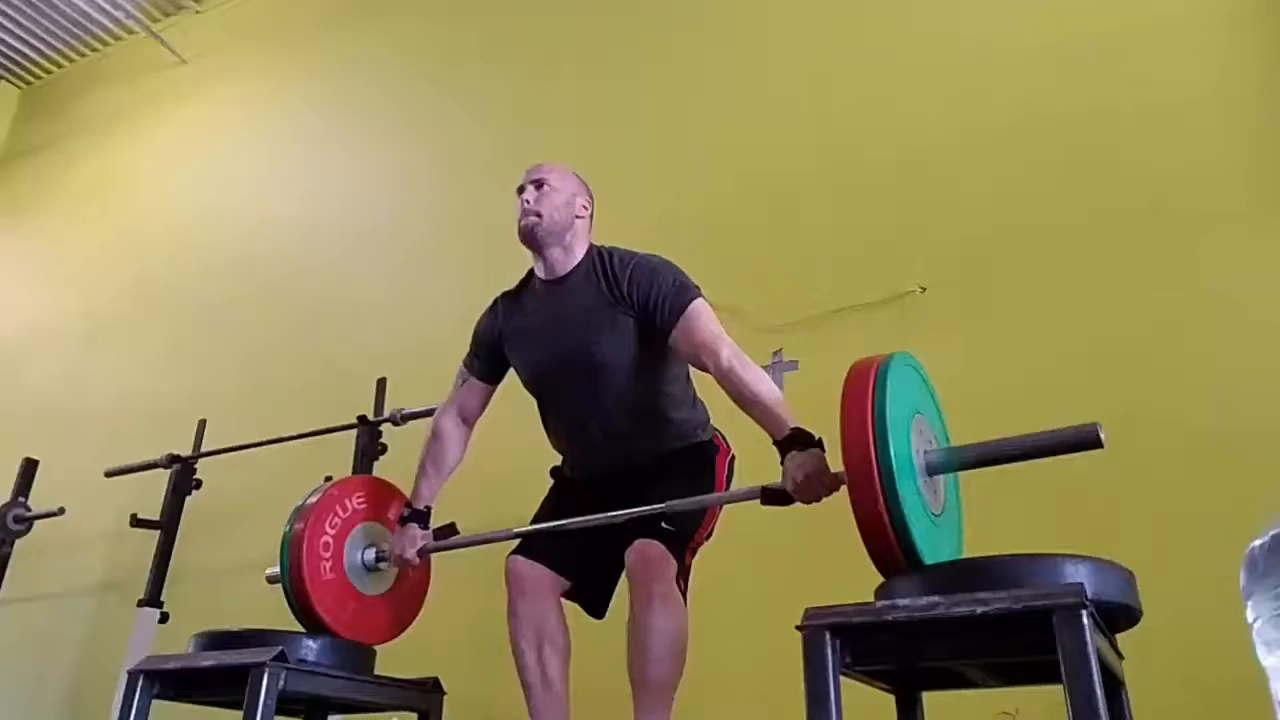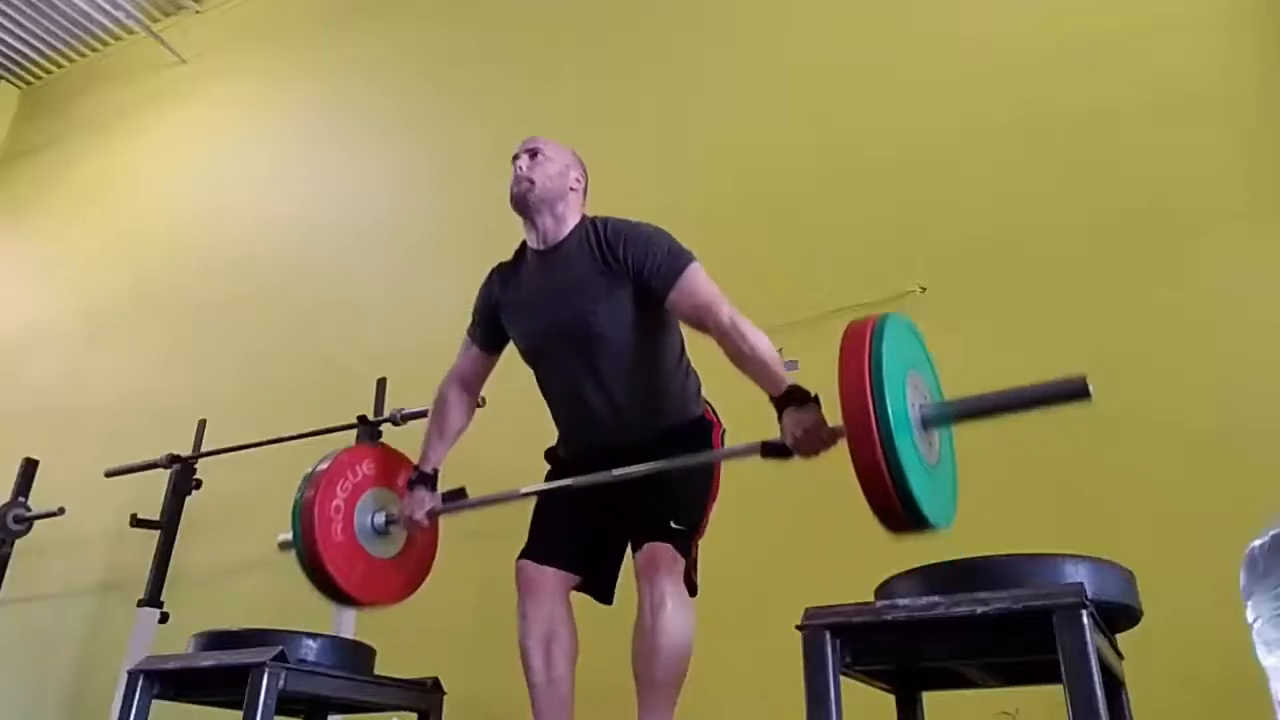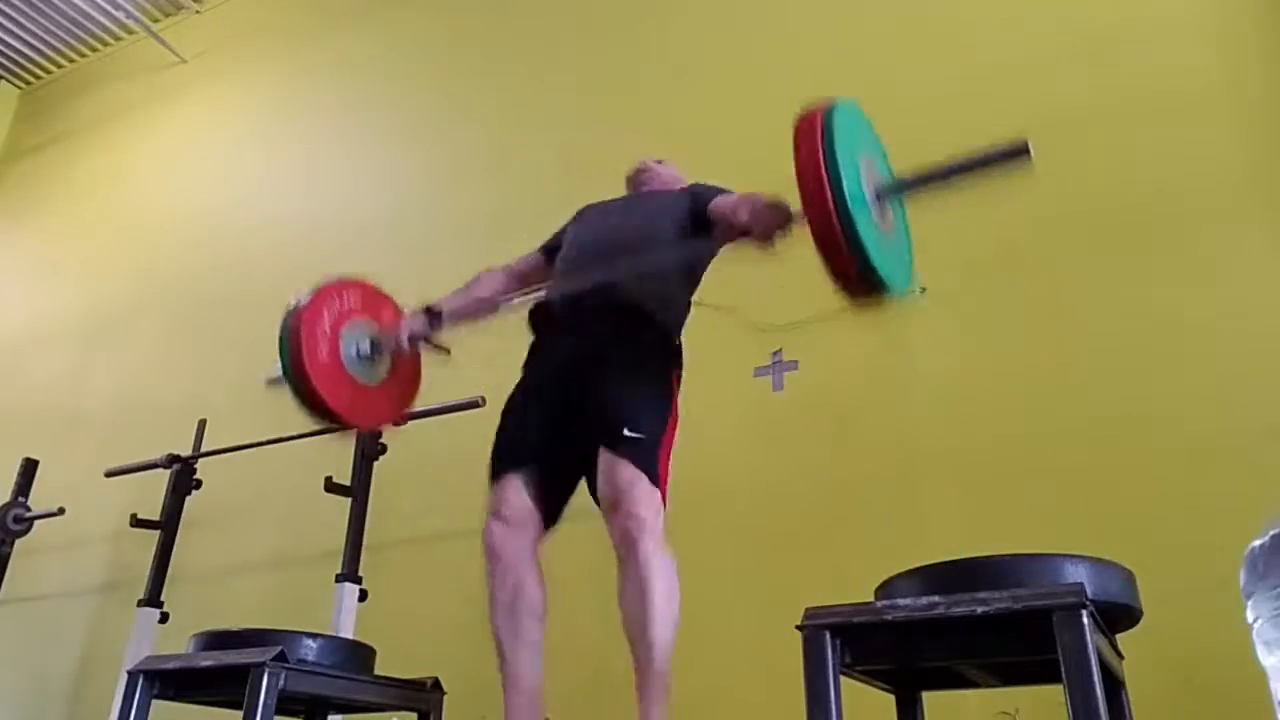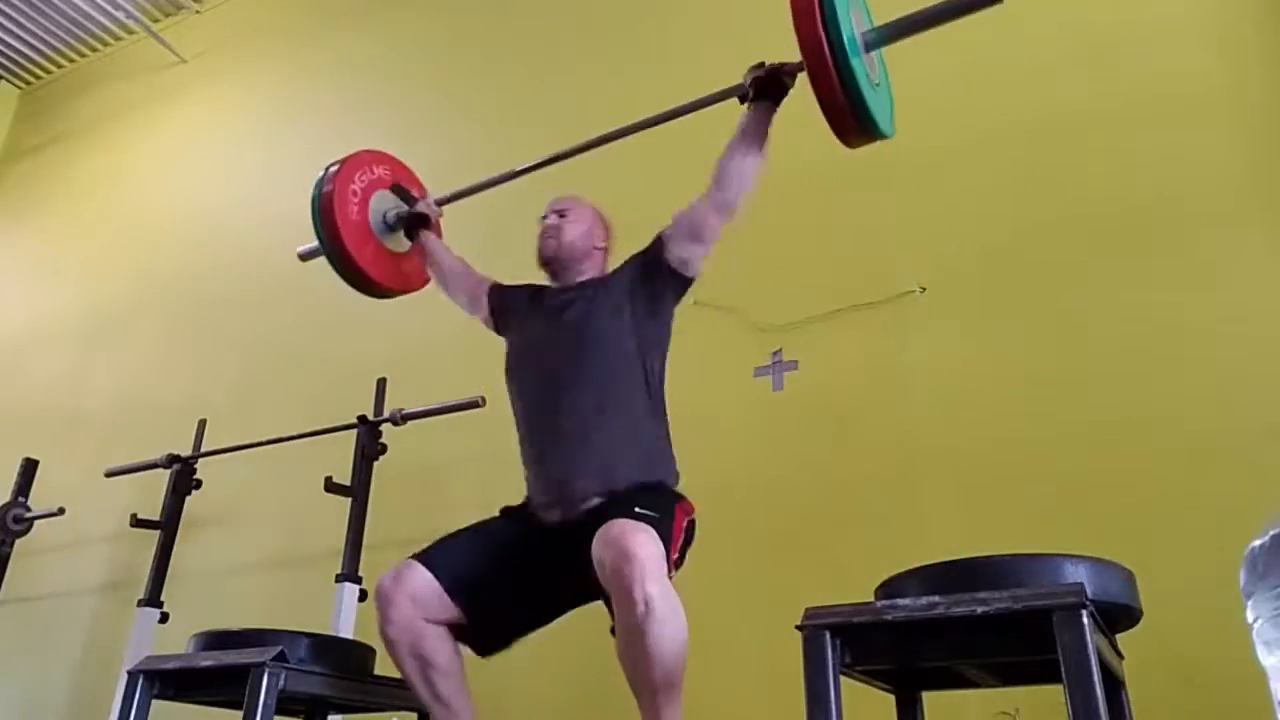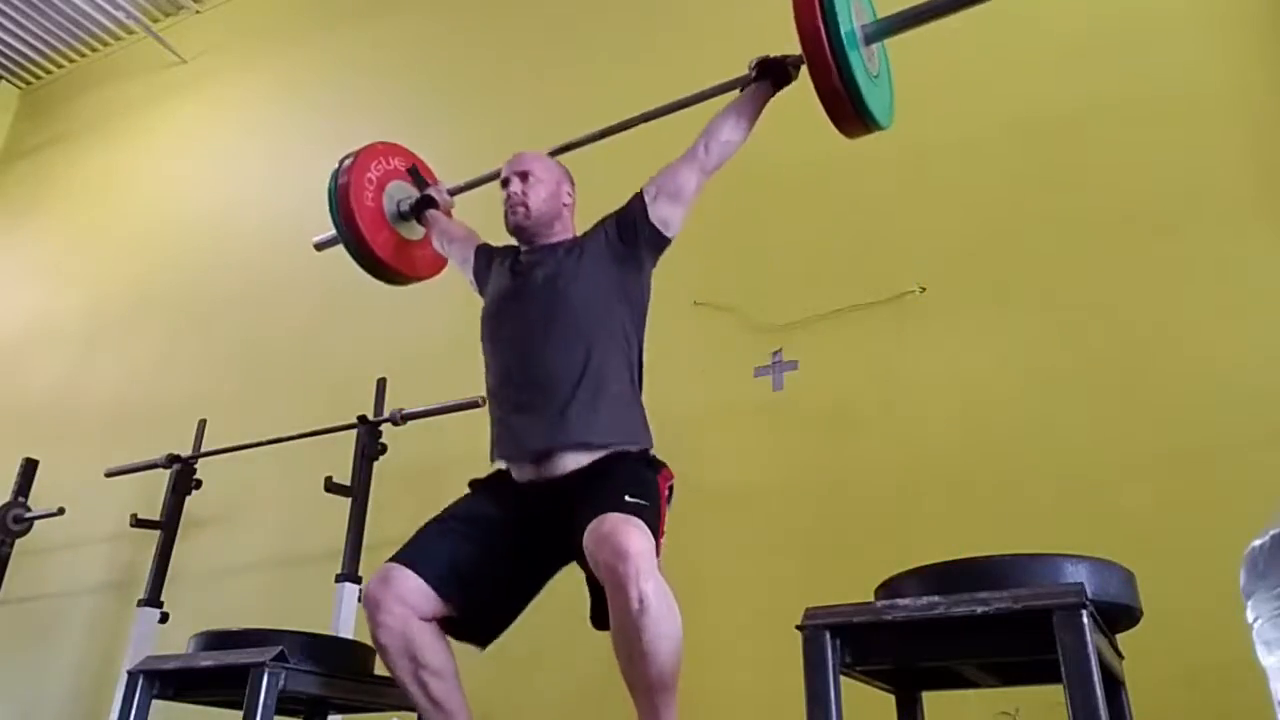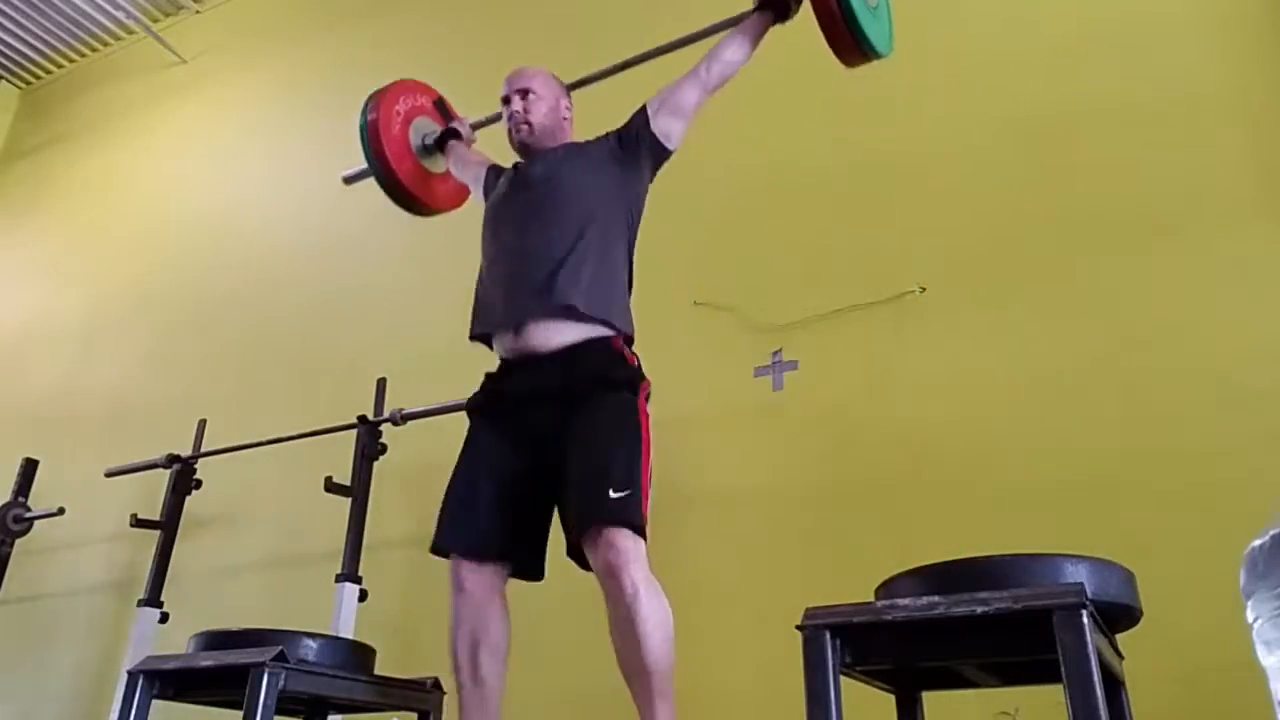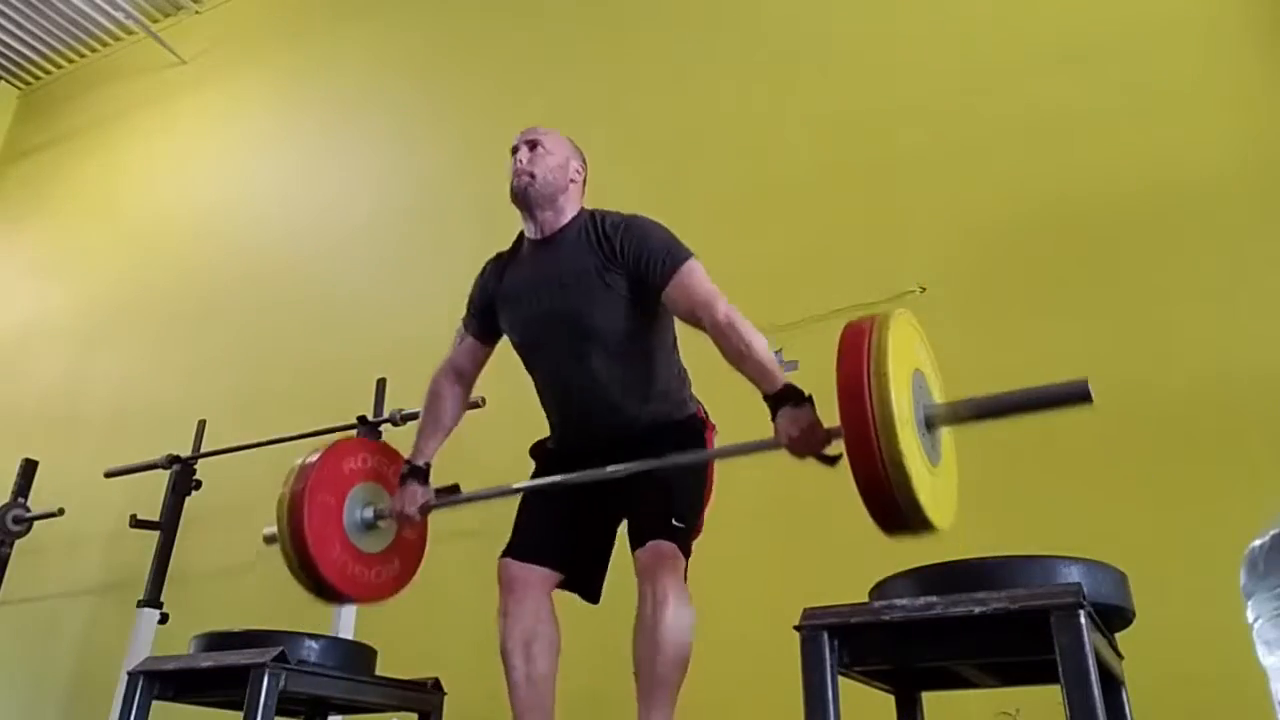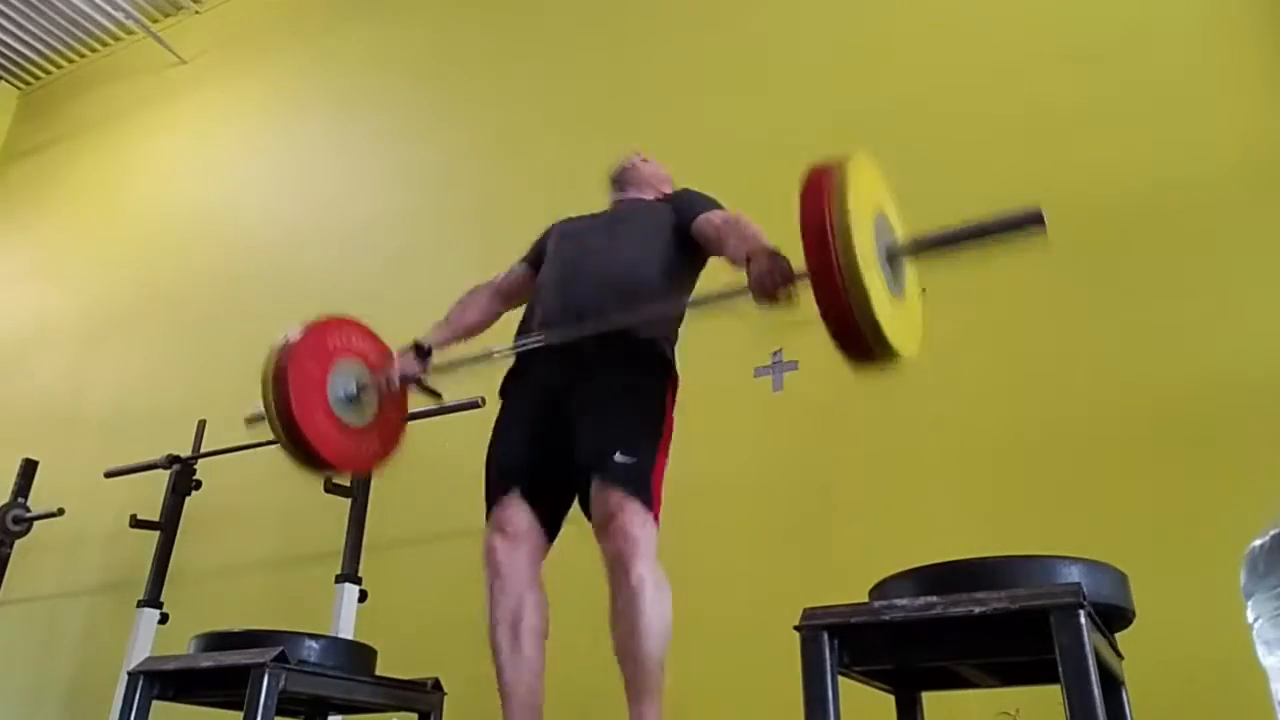
dt=0.3s
person 1, frame 1
left shoulder: (635, 276)
right shoulder: (506, 316)
left elbow: (723, 358)
right elbow: (456, 415)
left wrist: (795, 443)
right wrist: (417, 513)
left hip: (679, 460)
right hip: (589, 476)
left knee: (649, 565)
right knee: (527, 575)
person 1, frame 2
left shoulder: (626, 247)
right shoulder: (503, 286)
left elbow: (719, 317)
right elbow: (461, 383)
left wrist: (791, 399)
right wrist: (424, 476)
left hip: (672, 445)
right hip: (587, 455)
left knee: (658, 567)
right knee: (540, 580)
person 1, frame 3
left shoulder: (690, 202)
right shoulder: (586, 221)
left elbow: (736, 215)
right elbow: (507, 277)
left wrist: (762, 211)
right wrist: (434, 315)
left hip: (631, 359)
right hip: (555, 351)
left knee: (634, 513)
right knee: (506, 525)
person 1, frame 4
left shoulder: (642, 288)
right shoulder: (521, 309)
left elbow: (718, 202)
right elbow: (462, 283)
left wrist: (761, 107)
right wrist: (424, 230)
left hip: (630, 504)
right hip: (541, 526)
left knee: (632, 564)
right knee: (400, 596)
person 1, frame 5
left shoulder: (616, 247)
right shoulder: (498, 271)
left elbow: (701, 161)
right elbow: (455, 242)
left wrist: (762, 88)
left hip: (610, 471)
right hip: (515, 493)
left knee: (625, 560)
right knee: (390, 598)
person 1, frame 6
left shoulder: (614, 159)
right shoulder: (505, 186)
left elbow: (692, 89)
left hip: (596, 377)
right hip: (512, 392)
left knee: (618, 558)
right knee: (472, 574)
person 1, frame 7
left shoulder: (626, 238)
right shoulder: (499, 278)
left elbow: (716, 315)
right elbow: (455, 376)
left wrist: (785, 399)
right wrist: (417, 469)
left hip: (664, 440)
right hip: (574, 451)
left knee: (659, 565)
right knee: (520, 578)
person 1, frame 8
left shoulder: (679, 209)
right shoulder: (565, 232)
left elbow: (729, 230)
right elbow: (493, 294)
left wrist: (763, 257)
right wrist: (422, 348)
left hip: (626, 364)
right hip: (539, 373)
left knee: (627, 543)
right knee: (508, 550)
